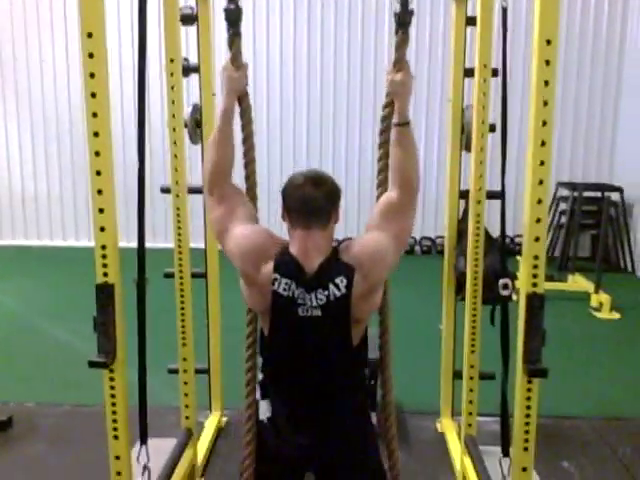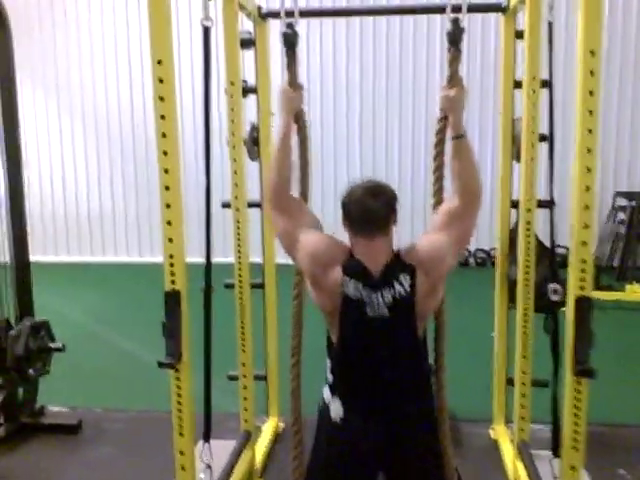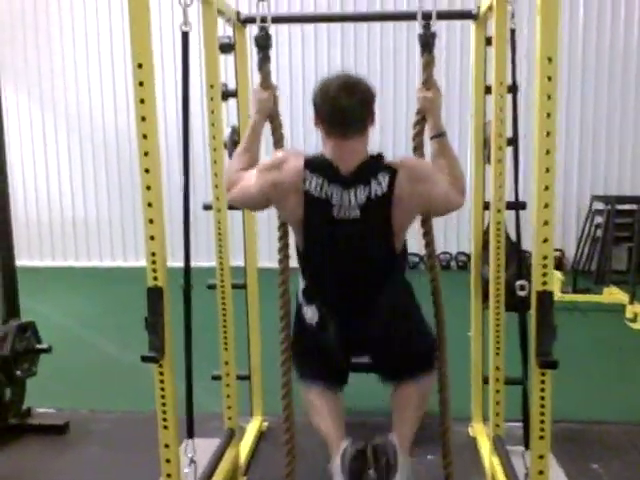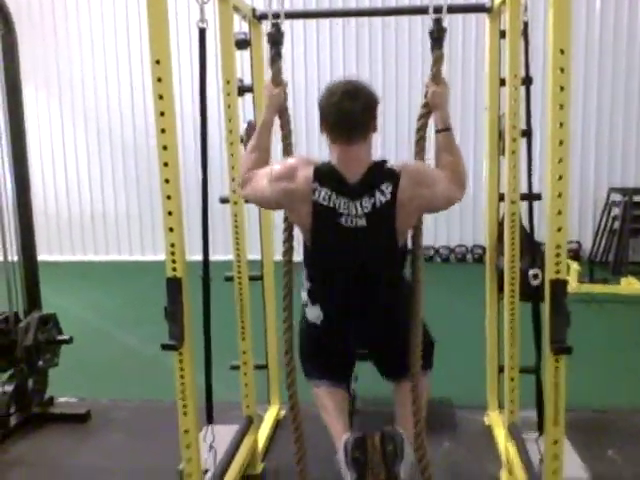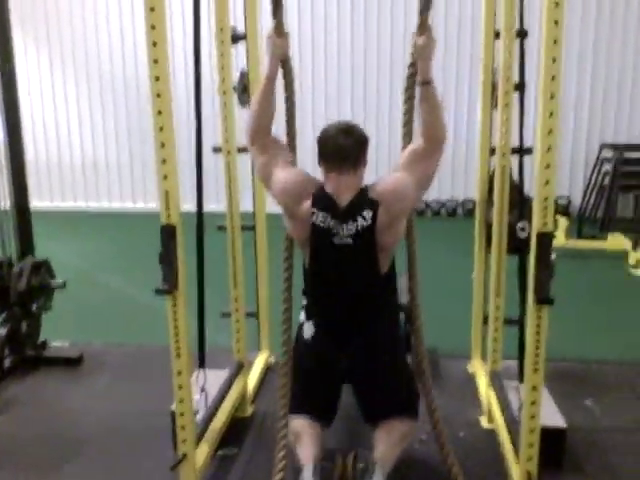
dt=0.5s
person 1, frame 1
left shoulder: (260, 266)
right shoulder: (364, 269)
left elbow: (217, 186)
right elbow: (404, 191)
left wrist: (228, 100)
right wrist: (401, 108)
left hip: (280, 423)
right hip: (344, 422)
person 1, frame 2
left shoulder: (326, 272)
right shoulder: (424, 271)
left elbow: (279, 200)
right elbow: (468, 200)
left wrist: (287, 119)
right wrist: (456, 121)
left hip: (345, 417)
right hip: (410, 417)
person 1, frame 3
left shoulder: (285, 174)
right shoulder: (409, 178)
left elbow: (233, 188)
right elbow: (456, 193)
left wrist: (257, 119)
right wrist: (436, 123)
left hip: (322, 320)
right hip: (390, 321)
left knee: (316, 375)
right knee: (418, 366)
right ankle: (397, 447)
person 1, frame 4
left shoulder: (296, 182)
right shoulder: (410, 182)
left elbow: (245, 182)
right elbow: (456, 187)
left wrist: (268, 116)
right wrist: (442, 118)
left hip: (327, 313)
right hip: (389, 313)
left knee: (324, 373)
right knee: (412, 367)
left ankle: (344, 442)
right ankle: (403, 441)
person 1, frame 5
left shoulder: (300, 203)
right shoulder: (388, 205)
left elbow: (260, 139)
right elbow: (432, 143)
left wrist: (273, 62)
right wrist: (424, 72)
left hip: (318, 336)
right hip: (377, 338)
left knee: (303, 415)
right knee: (399, 415)
